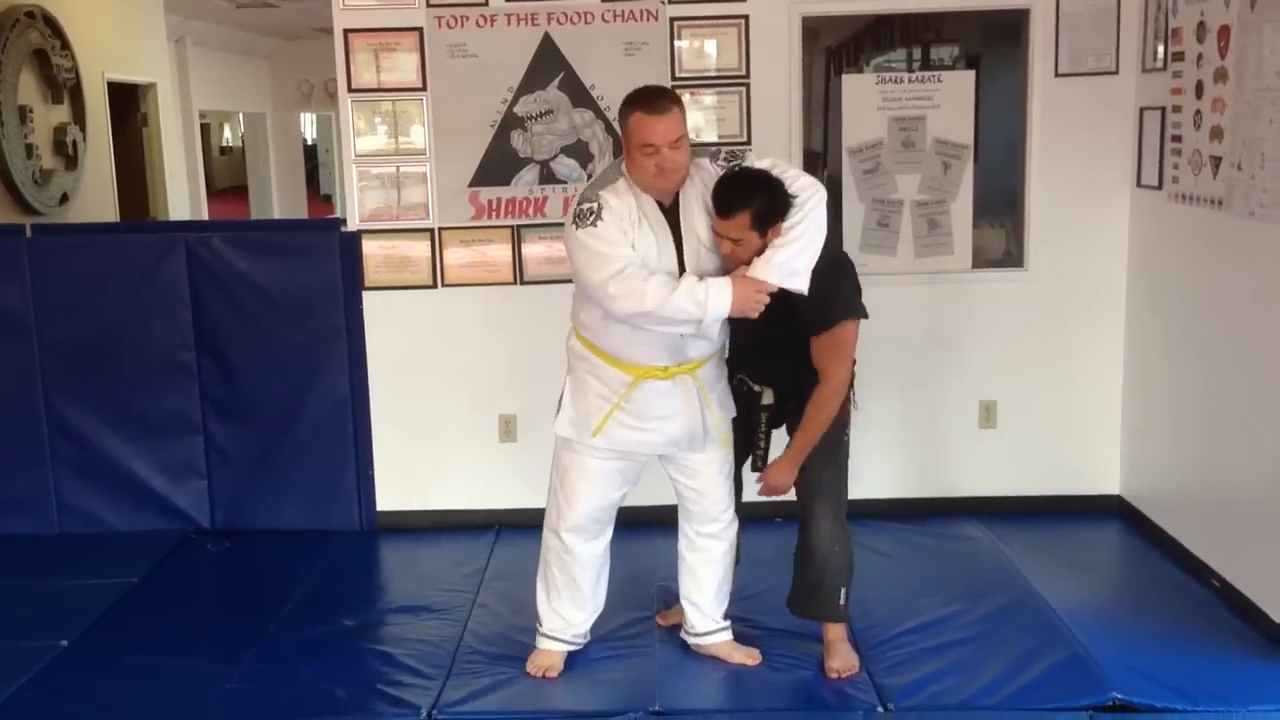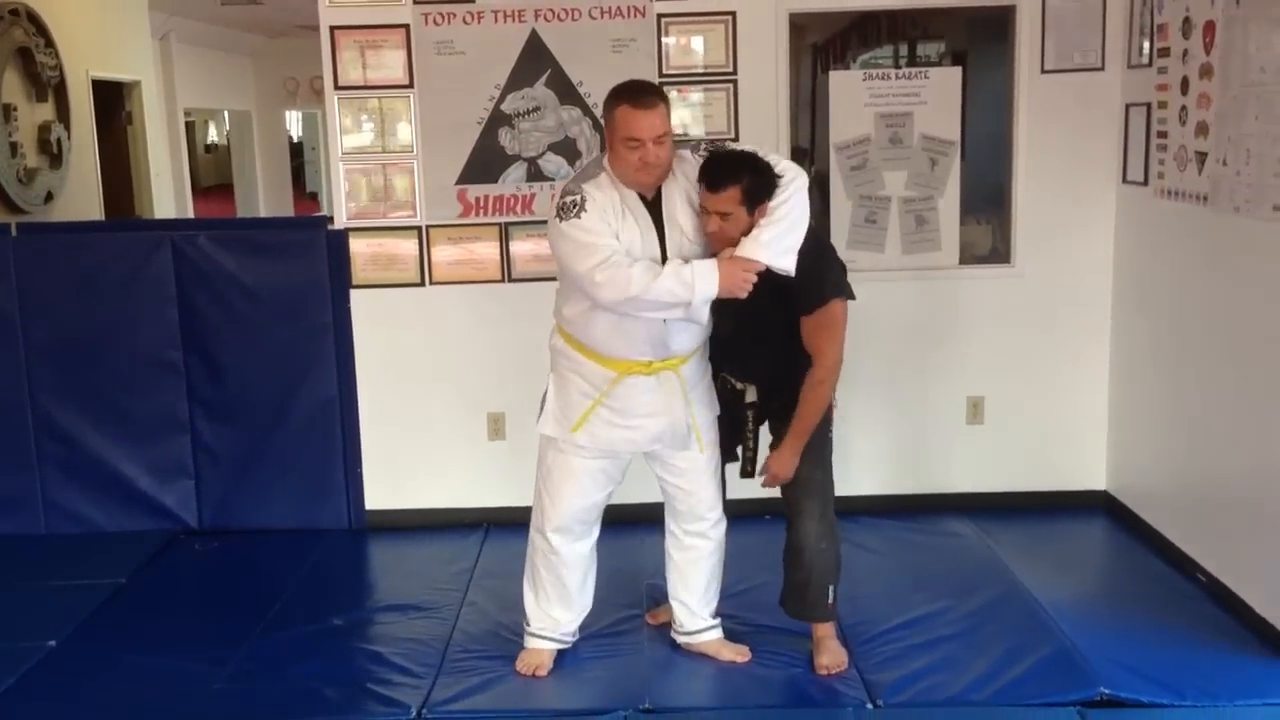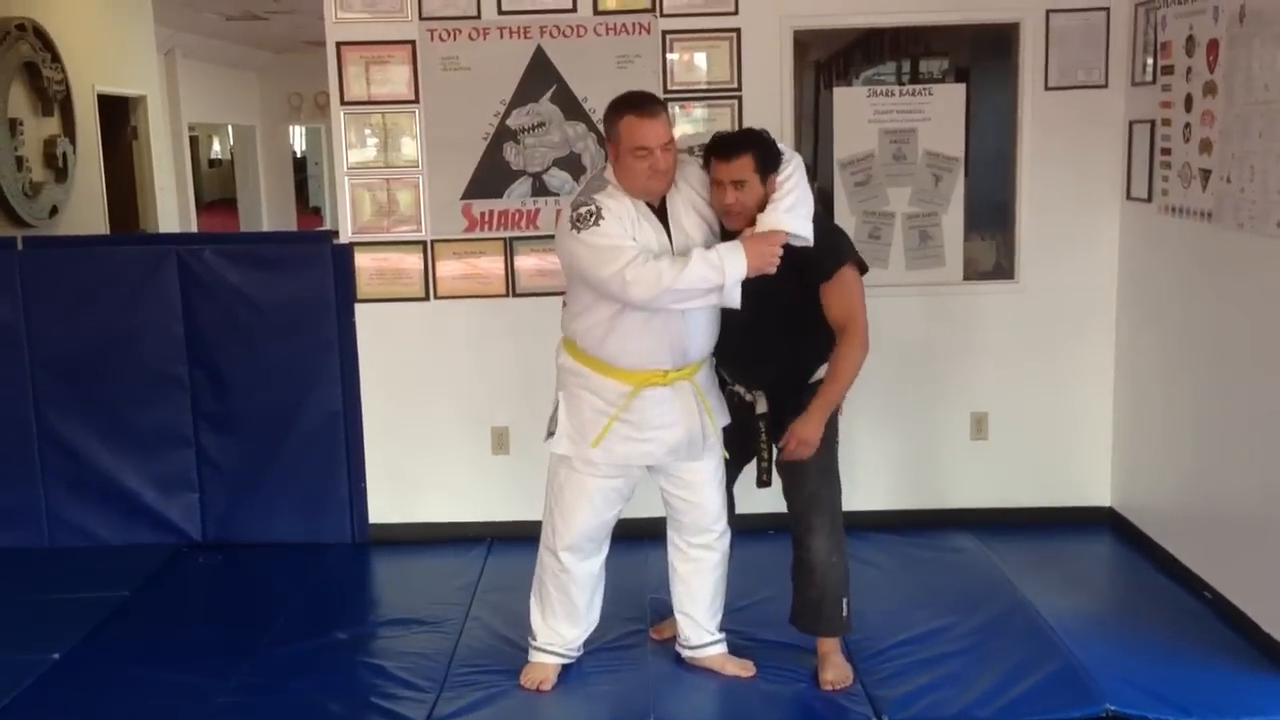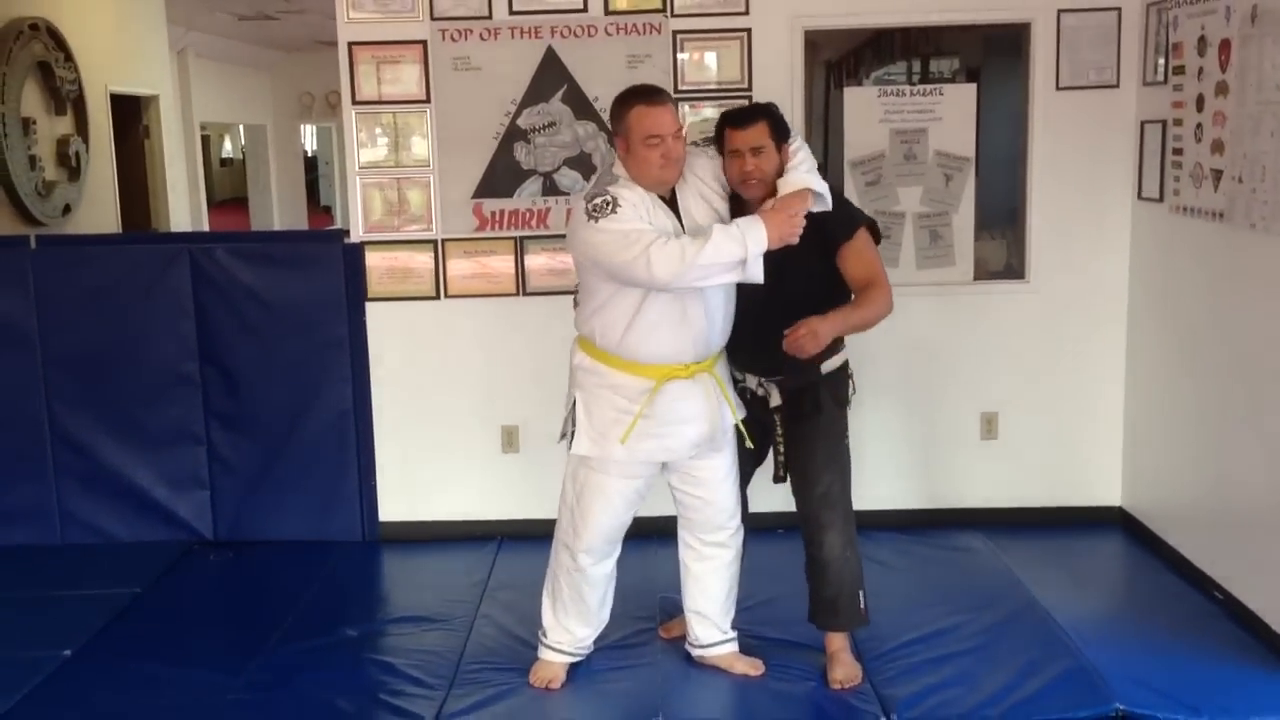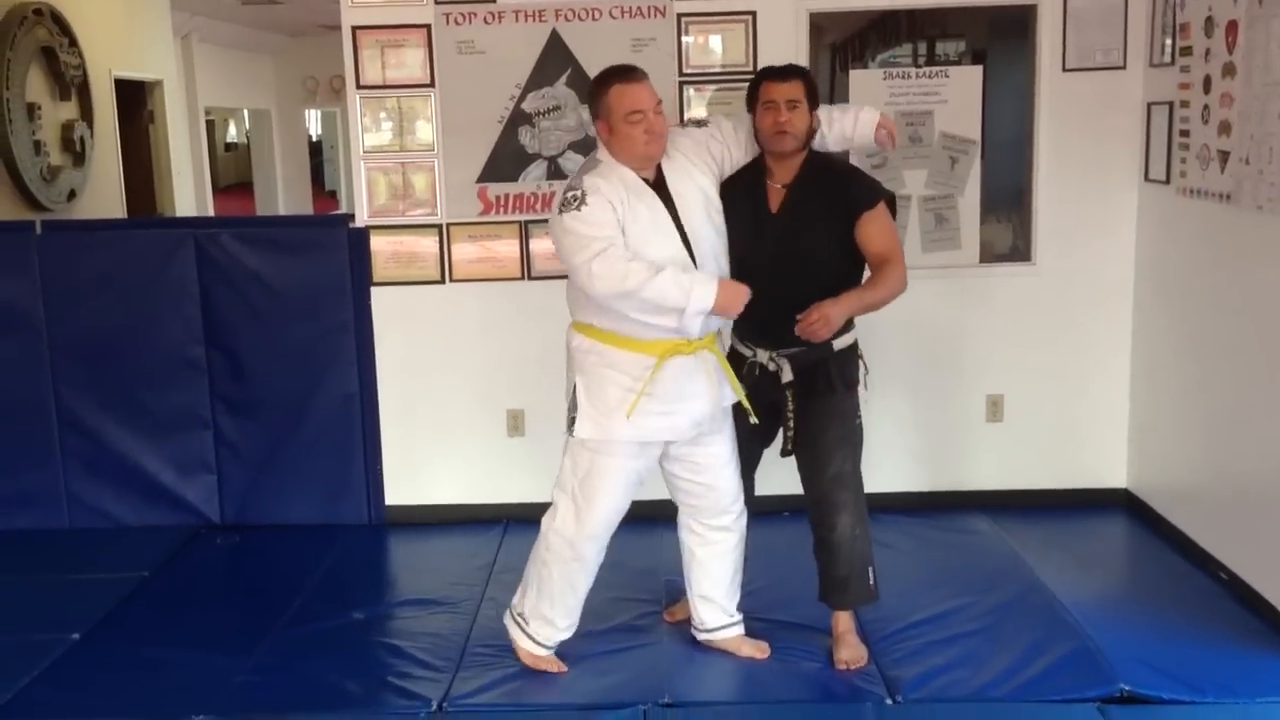
dt=0.3s
person 1, frame 1
left shoulder: (719, 176)
right shoulder: (598, 208)
left elbow: (806, 194)
right elbow: (629, 294)
left wrist: (768, 275)
right wrist: (723, 296)
left hip: (696, 386)
right hip: (611, 387)
left knee: (712, 514)
right knee: (578, 519)
left ankle: (707, 629)
right ankle: (557, 634)
person 1, frame 2
left shoulder: (698, 170)
right shoulder: (581, 202)
left elbow: (786, 180)
right elbow: (615, 283)
left wrist: (755, 253)
right wrist: (710, 279)
left hip: (680, 381)
right hip: (595, 384)
left knee: (700, 514)
right knee: (564, 517)
left ankle: (697, 627)
right ankle: (547, 633)
person 1, frame 3
left shoulder: (698, 176)
right shoulder: (591, 215)
left elbow: (782, 166)
right elbow: (643, 281)
left wrist: (775, 227)
right wrist: (737, 261)
left hip: (688, 392)
right hip: (606, 398)
left knee: (704, 526)
right knee: (575, 533)
left ankle: (702, 642)
right ankle: (552, 647)
person 1, frame 4
left shoulder: (704, 170)
right shoulder: (603, 208)
right elbow: (663, 263)
left wrist: (799, 188)
right wrist: (756, 236)
left hip: (701, 389)
right hip: (621, 394)
left knee: (716, 523)
right knee: (591, 533)
left ankle: (712, 640)
right ankle: (560, 645)
person 1, frame 5
left shoulder: (694, 150)
right shoulder: (586, 195)
left elbow: (761, 128)
right elbow: (611, 276)
left wrist: (858, 122)
right wrist: (704, 294)
left hip: (698, 371)
right hip: (620, 378)
left knee: (718, 508)
right knee: (585, 516)
left ankle: (717, 623)
right ankle: (533, 628)
person 2, frame 1
left shoulder: (825, 276)
right shoulder: (723, 251)
left elbow: (833, 380)
left wrist: (791, 460)
left hip: (811, 390)
right hip: (745, 380)
left knee: (821, 505)
left ankle: (834, 630)
person 2, frame 2
left shoulder: (809, 259)
right shoulder: (701, 239)
left elbow: (825, 364)
left wrist: (790, 447)
left hip: (794, 388)
right hip: (724, 379)
left knee: (807, 504)
left ankle: (823, 628)
person 2, frame 3
left shoulder: (817, 242)
left elbow: (853, 335)
left wrist: (817, 415)
left hip: (800, 396)
right hip: (730, 392)
left knee: (815, 520)
left ankle: (828, 642)
person 2, frame 4
left shoulder: (827, 218)
left elbow: (877, 292)
left wrist: (832, 323)
left hip: (816, 386)
right hip: (740, 385)
left knee: (824, 515)
left ankle: (838, 637)
person 2, frame 5
left shoulder: (853, 188)
right shoulder: (731, 188)
left elbow: (892, 271)
left wrist: (843, 304)
left hip: (823, 367)
right hip: (749, 364)
left knee: (835, 493)
left ankle: (844, 621)
